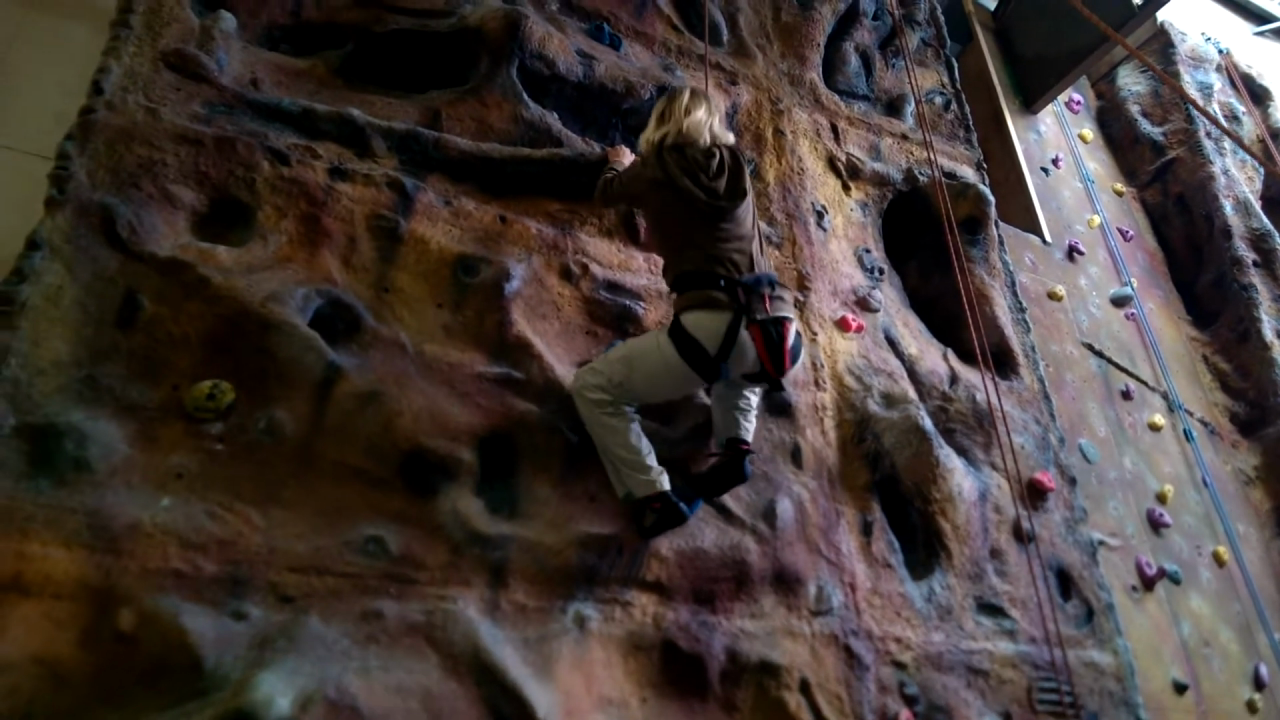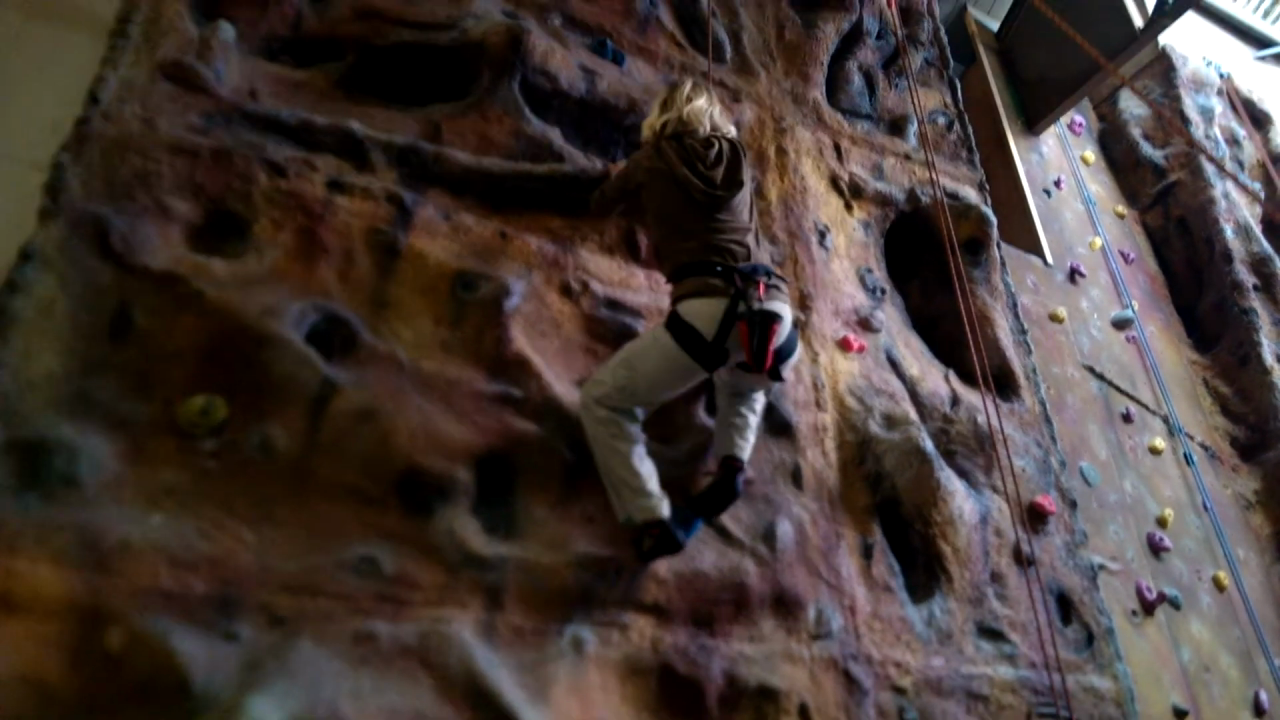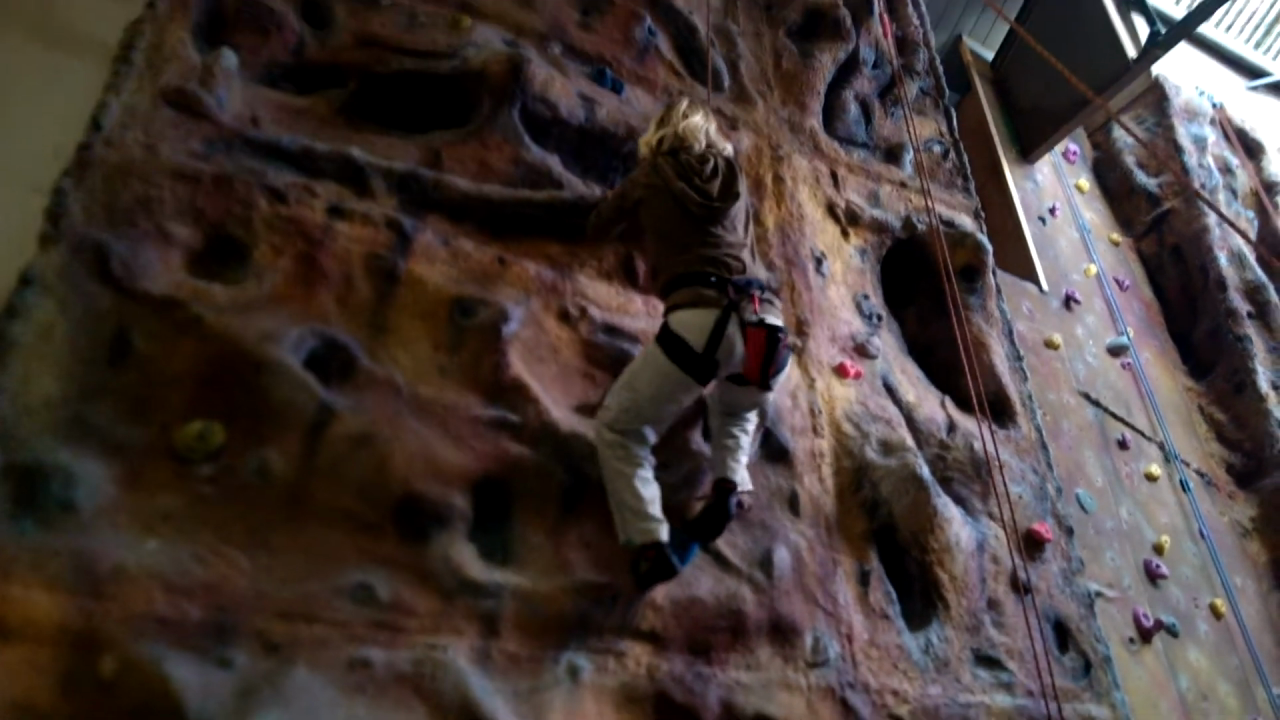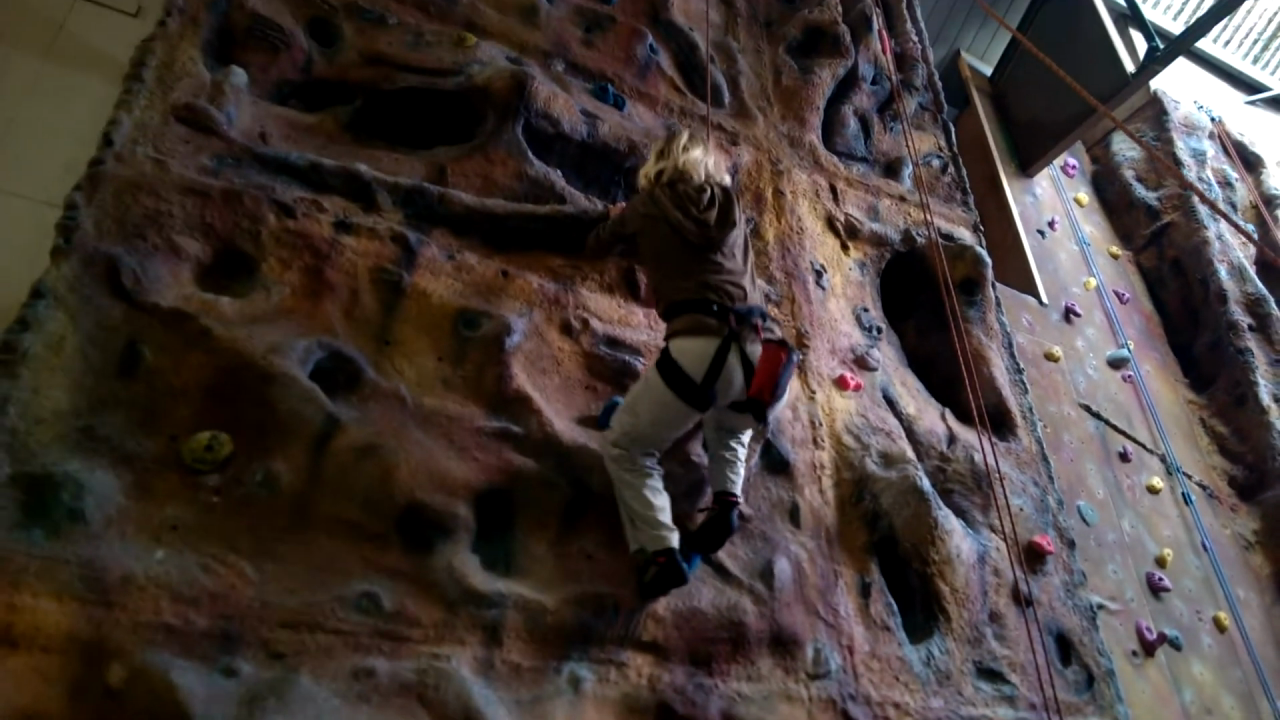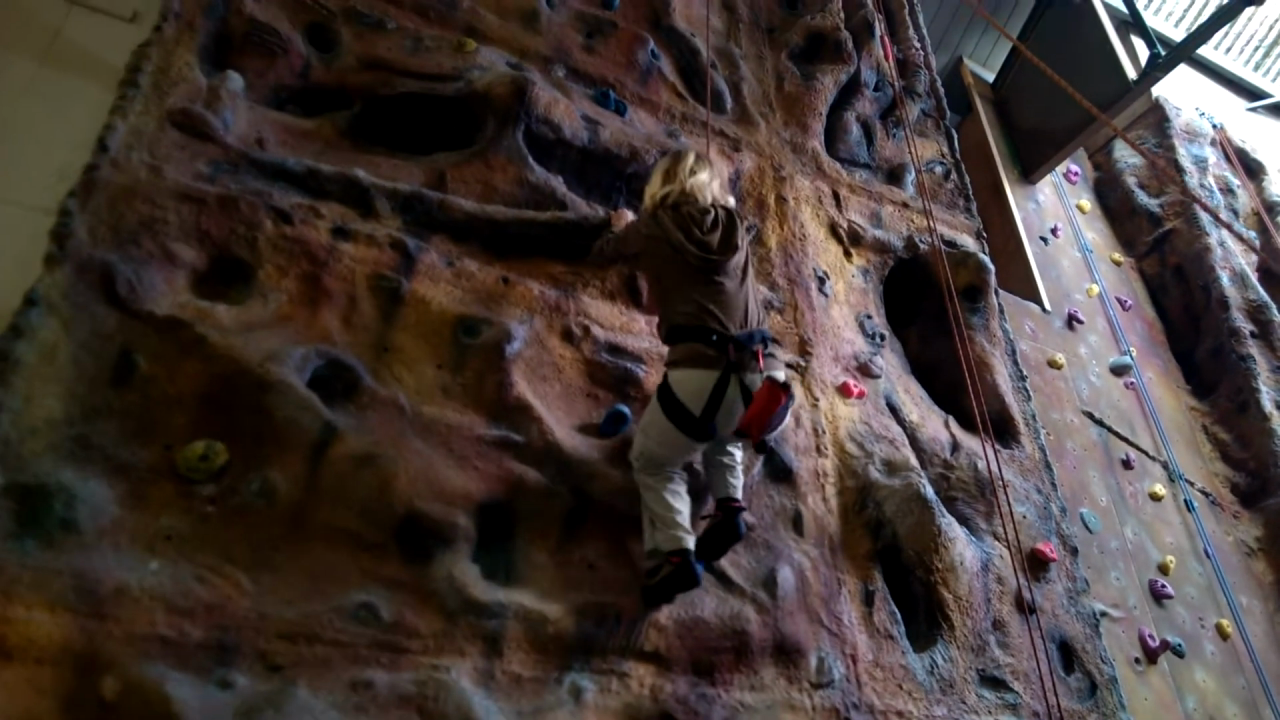
dt=0.2s
person 1, frame 1
left shoulder: (652, 170)
right shoulder: (735, 167)
left elbow: (606, 192)
left wrist: (620, 163)
left hip: (712, 328)
left knee: (592, 387)
right knee: (736, 368)
left ankle: (656, 496)
right ankle: (736, 449)
person 1, frame 2
left shoulder: (652, 161)
right shoulder: (736, 160)
left elbow: (602, 205)
left wrist: (623, 180)
left hip: (708, 313)
right hip: (773, 315)
left knee: (602, 401)
right knee: (743, 381)
left ankle: (653, 520)
right ankle: (731, 467)
person 1, frame 3
left shoulder: (649, 177)
right shoulder: (732, 178)
left elbow: (598, 228)
left wrist: (630, 215)
left hip: (700, 324)
right hip: (764, 326)
left knee: (617, 429)
right knee: (736, 404)
left ankle: (652, 545)
right ankle: (727, 489)
person 1, frame 4
left shoulder: (648, 207)
right shoulder: (728, 206)
left elbow: (596, 246)
left wrist: (621, 224)
left hip: (700, 350)
right hip: (763, 351)
left knee: (625, 447)
right knee: (729, 420)
left ankle: (661, 553)
right ankle: (726, 502)
person 1, frame 5
left shoulder: (650, 227)
right shoulder: (731, 225)
left elbow: (603, 254)
left wrist: (624, 228)
left hip: (700, 378)
right hip: (766, 383)
left knee: (651, 462)
right knee: (723, 427)
left ankle: (675, 555)
right ankle: (729, 509)
